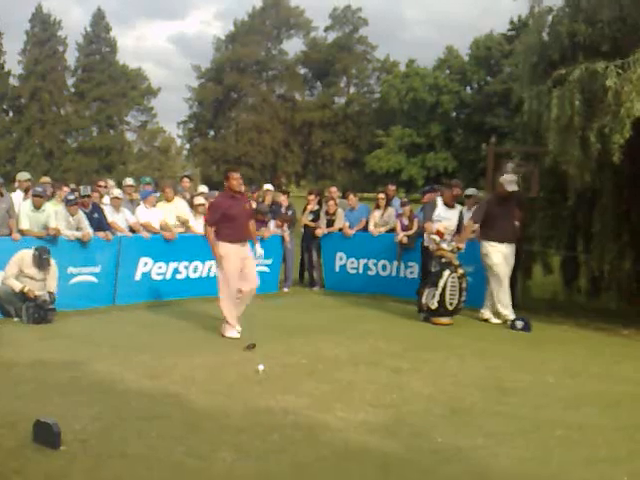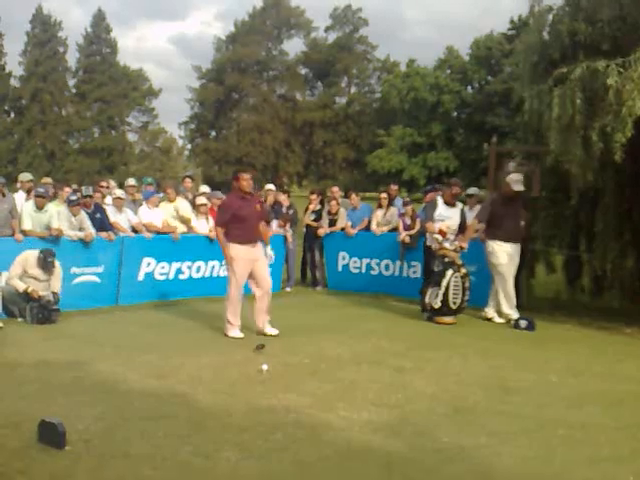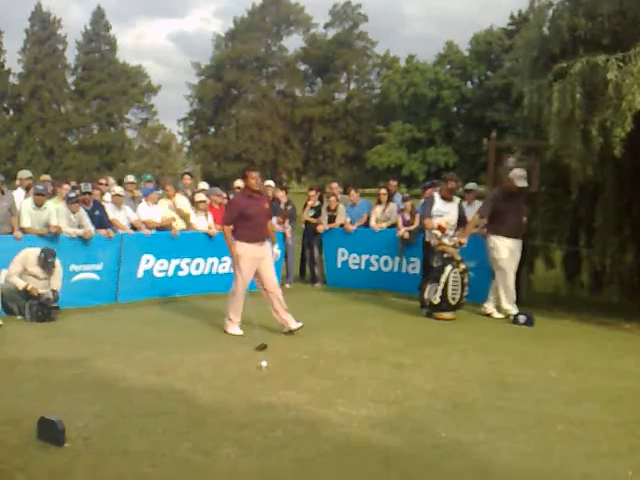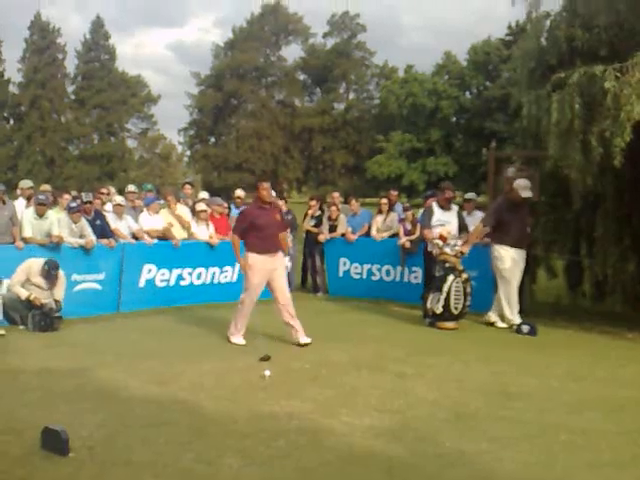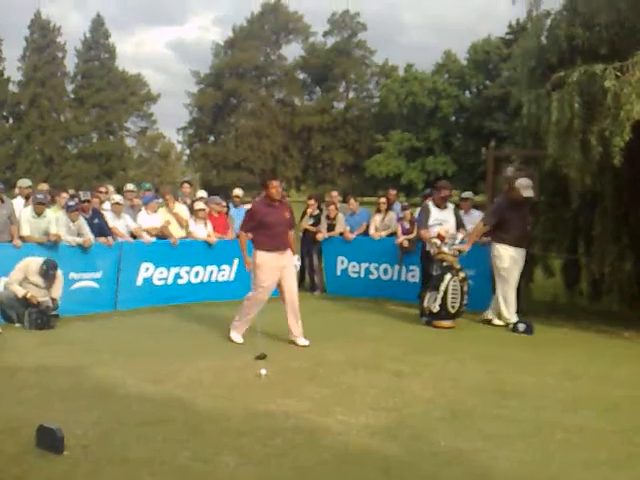
dt=0.1s
person 1, frame 1
left shoulder: (245, 199)
right shoulder: (220, 202)
right elbow: (209, 227)
left wrist: (257, 243)
right wrist: (215, 249)
left hip: (244, 247)
right hip: (227, 248)
left knee: (251, 284)
right knee: (227, 289)
left ankle: (231, 318)
right ankle: (228, 327)
person 1, frame 2
left shoulder: (256, 200)
right shoulder: (230, 202)
right elbow: (219, 228)
left wrist: (267, 244)
right wrist: (225, 250)
left hip: (256, 248)
right hip: (237, 250)
left knee: (265, 285)
right knee: (235, 289)
left ankle: (263, 324)
right ankle: (232, 326)
person 1, frame 3
left shoulder: (264, 199)
right shoulder: (237, 201)
right elbow: (226, 226)
left wrist: (274, 244)
right wrist: (232, 249)
left hip: (264, 247)
right hip: (245, 248)
left knee: (272, 286)
right knee: (240, 287)
left ankle: (287, 322)
right ankle: (231, 323)
person 1, frame 4
left shoulder: (276, 210)
right shoulder: (249, 211)
right elbow: (235, 235)
left wrist: (286, 256)
right wrist: (239, 258)
left hip: (276, 258)
right hip: (256, 259)
left knee: (284, 298)
right knee: (249, 298)
left ankle: (298, 334)
right ankle: (235, 333)
person 1, frame 5
left shoulder: (286, 207)
right shoulder: (257, 209)
right elbow: (243, 233)
left wrist: (295, 254)
right wrist: (246, 257)
left hip: (286, 256)
right hip: (265, 257)
left knee: (292, 296)
right knee: (258, 295)
left ankle: (296, 334)
right ankle: (237, 328)
person 2, frame 1
left shoulder: (513, 198)
right shoulder: (488, 201)
right elbow: (472, 222)
left wrist: (516, 221)
left hip: (510, 245)
right hip: (492, 245)
left knee: (500, 280)
right knee: (500, 280)
left ankle: (487, 312)
right ankle: (507, 313)
person 2, frame 2
left shoulder: (519, 198)
right shoulder: (494, 200)
right elbow: (478, 221)
left wrist: (522, 222)
left hip: (515, 244)
right hip: (497, 244)
left knee: (501, 280)
right knee: (504, 279)
left ankle: (491, 311)
right ankle: (511, 313)
person 2, frame 3
left shoulder: (521, 194)
right shoulder: (496, 196)
right elbow: (479, 216)
left wrist: (523, 217)
right wrist: (465, 235)
left hip: (517, 240)
right hip: (499, 239)
left knee: (507, 275)
right knee: (505, 275)
left ankle: (490, 306)
right ankle: (510, 309)
person 2, frame 4
left shoulder: (525, 204)
right shoulder: (500, 205)
right elbow: (482, 225)
left wrist: (527, 228)
left hip: (520, 250)
right hip: (503, 248)
left knee: (511, 285)
right knee: (508, 285)
left ankle: (493, 315)
right ankle: (513, 319)
person 2, frame 5
left shoulder: (526, 203)
right shoulder: (501, 204)
right elbow: (483, 224)
left wrist: (527, 228)
right wrist: (468, 243)
left hip: (520, 249)
right hip: (502, 248)
left knee: (512, 285)
right knee: (506, 284)
left ankle: (492, 313)
right ankle: (509, 318)
person 3, frame 1
left shoulder: (458, 210)
right shoulder: (434, 203)
left elbow: (460, 232)
right elbow: (426, 223)
left wrist: (456, 242)
right wrist: (435, 234)
right hip: (430, 246)
right knee: (427, 278)
person 3, frame 2
left shoulder: (460, 207)
right shoulder: (435, 202)
left elbow: (465, 230)
right elbow: (428, 223)
left wrist: (462, 241)
right wrist: (437, 234)
right hip: (432, 246)
right knee: (430, 277)
right ankle: (427, 307)
person 3, frame 3
left shoulder: (457, 202)
right shoulder: (432, 198)
left elbow: (463, 224)
right elbow: (425, 219)
left wrist: (460, 236)
right wrist: (434, 230)
right hip: (431, 241)
right knee: (429, 273)
right ankle: (426, 303)
person 3, frame 4
left shoulder: (456, 210)
right shoulder: (431, 208)
left elbow: (464, 231)
right elbow: (425, 230)
right wrist: (435, 240)
right hip: (432, 251)
right knee: (431, 283)
right ankle: (428, 313)
person 3, frame 5
left shoulder: (452, 208)
right shoulder: (427, 207)
left elbow: (461, 228)
right elbow: (422, 230)
right hip: (430, 251)
right knee: (428, 283)
right ankle: (426, 313)
